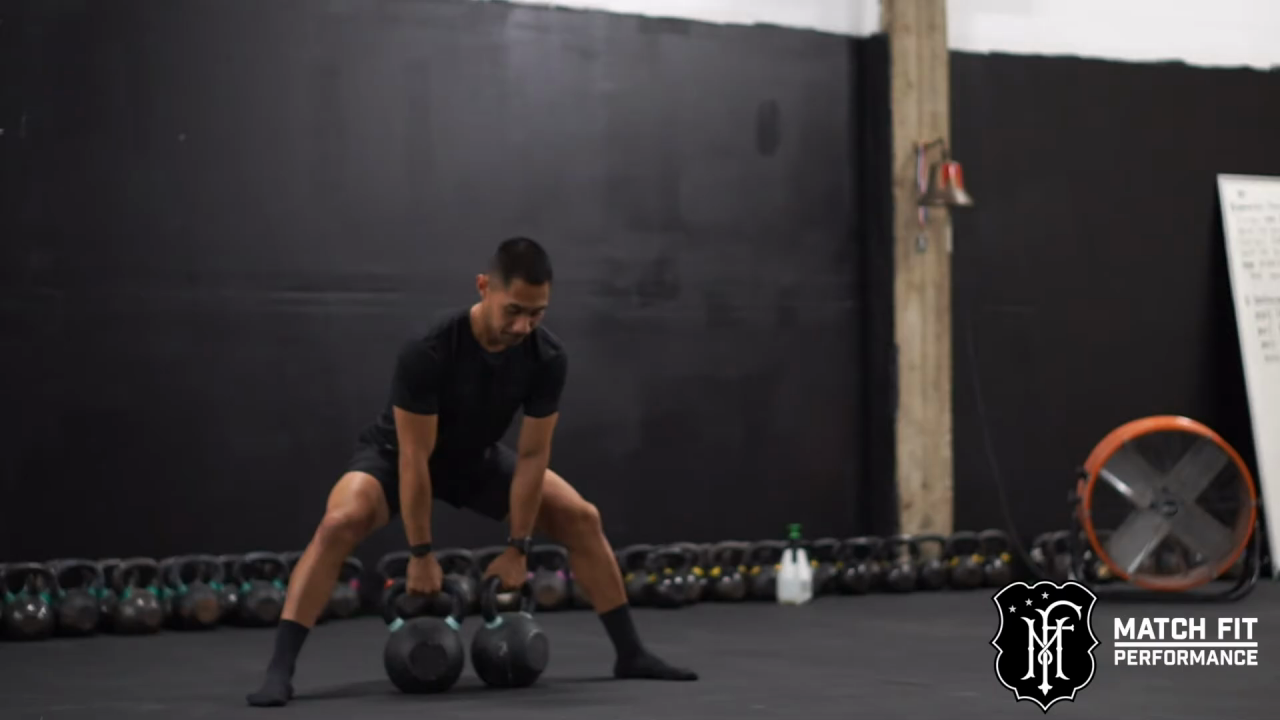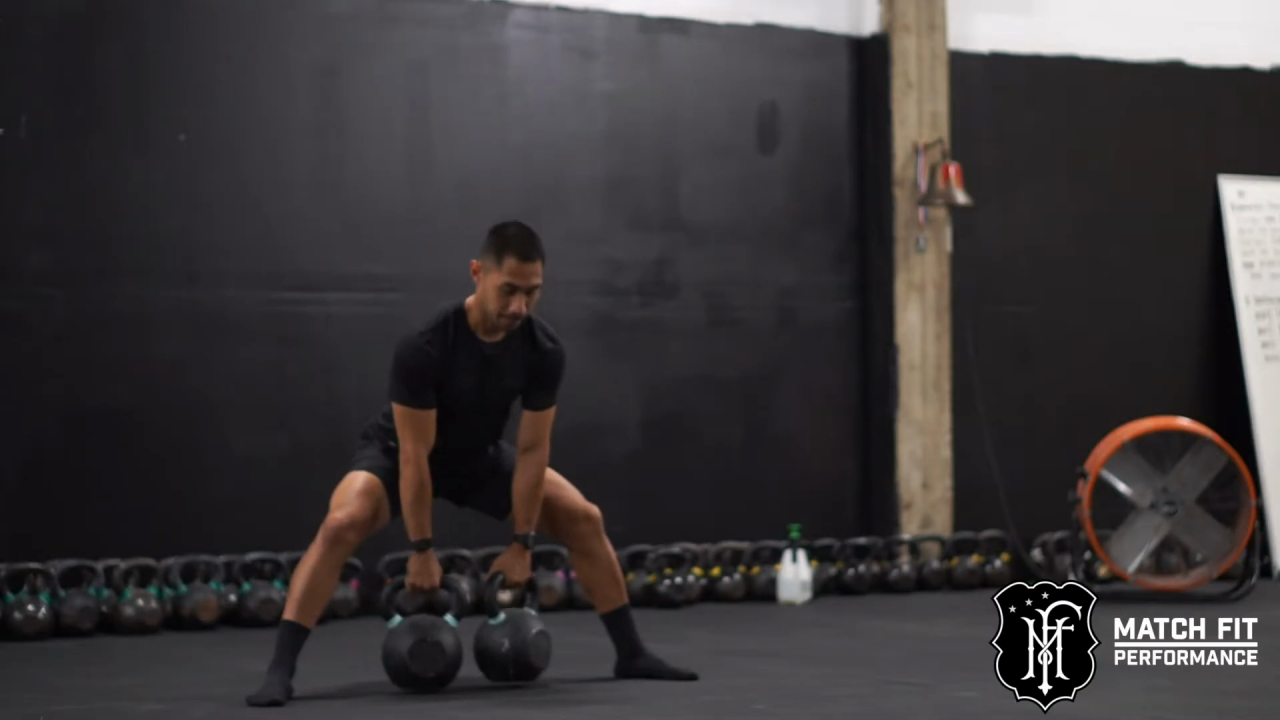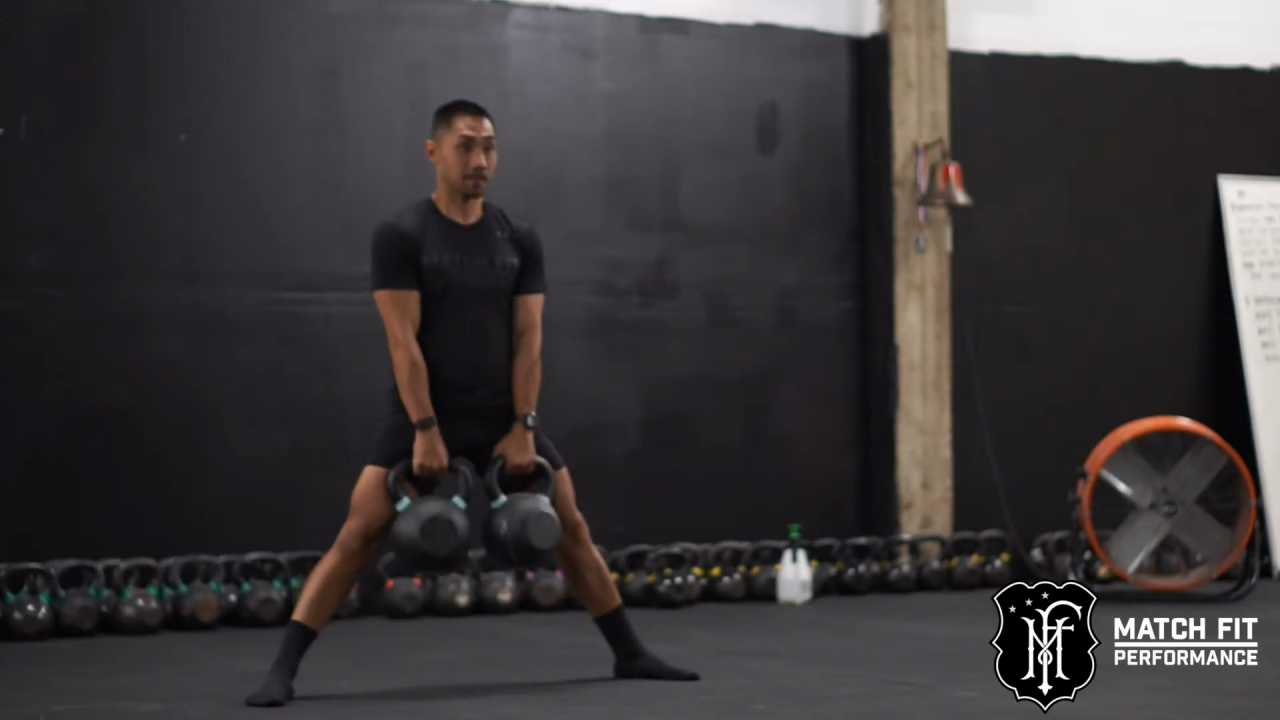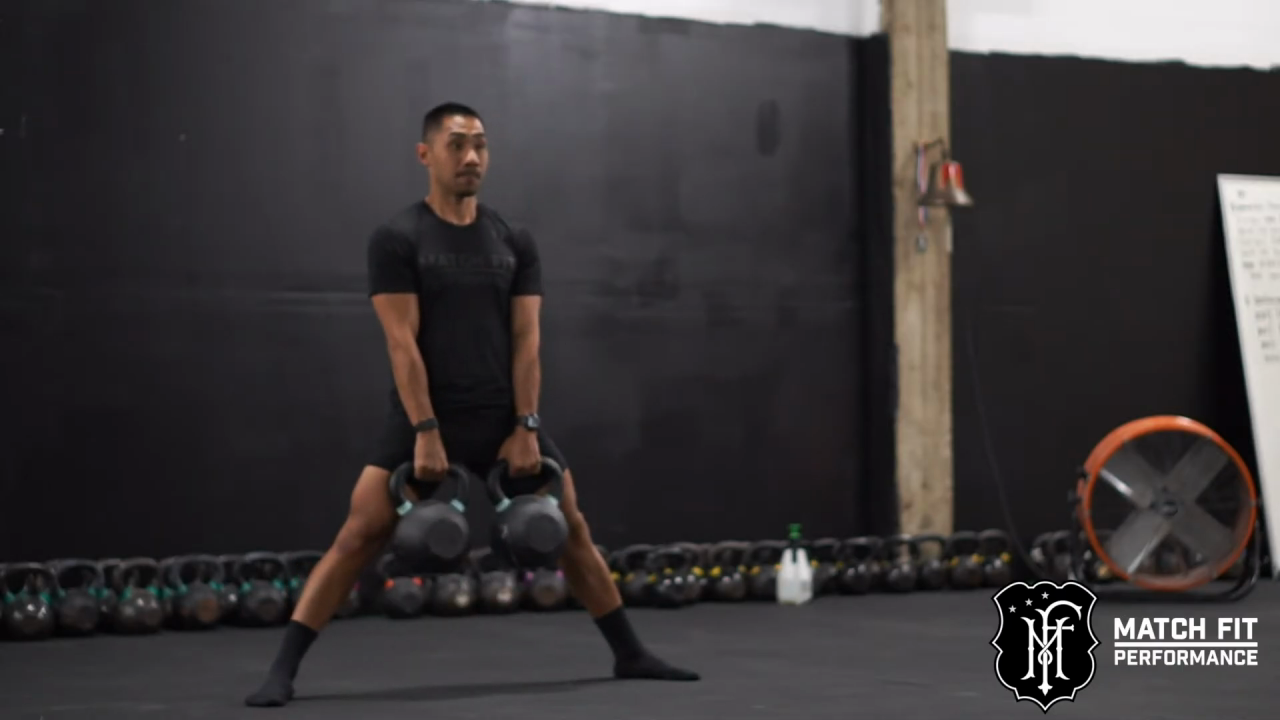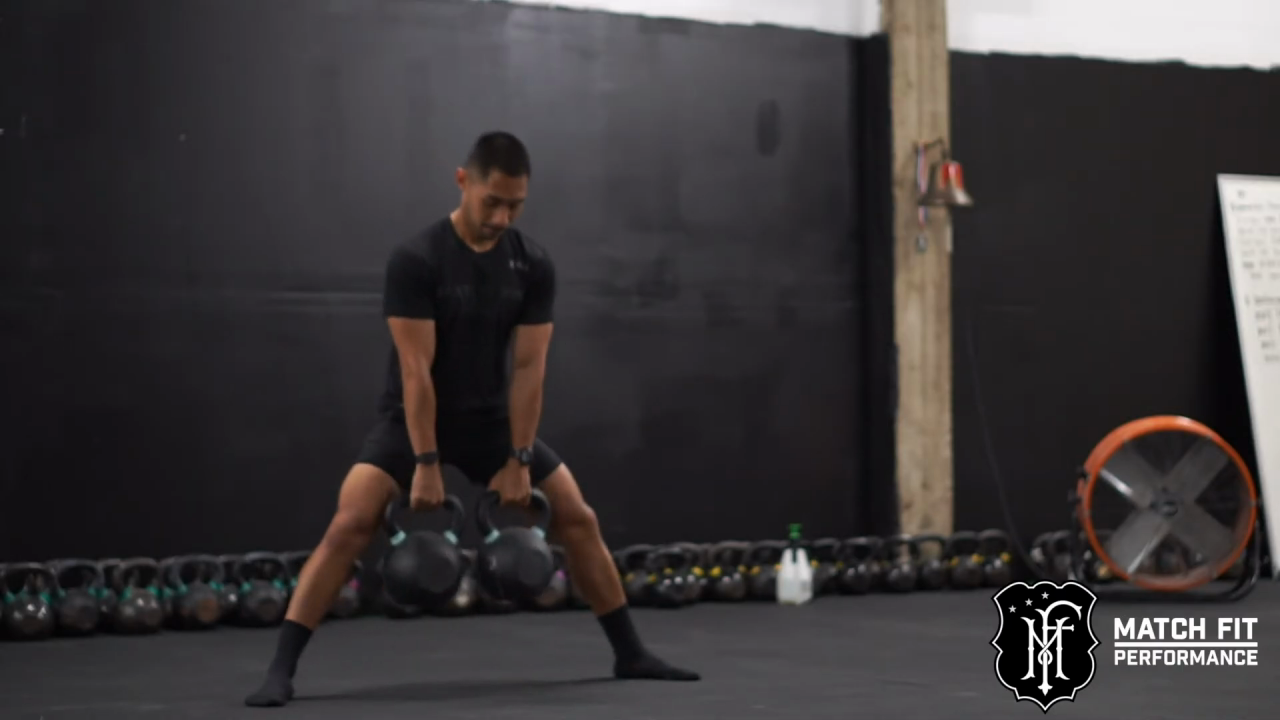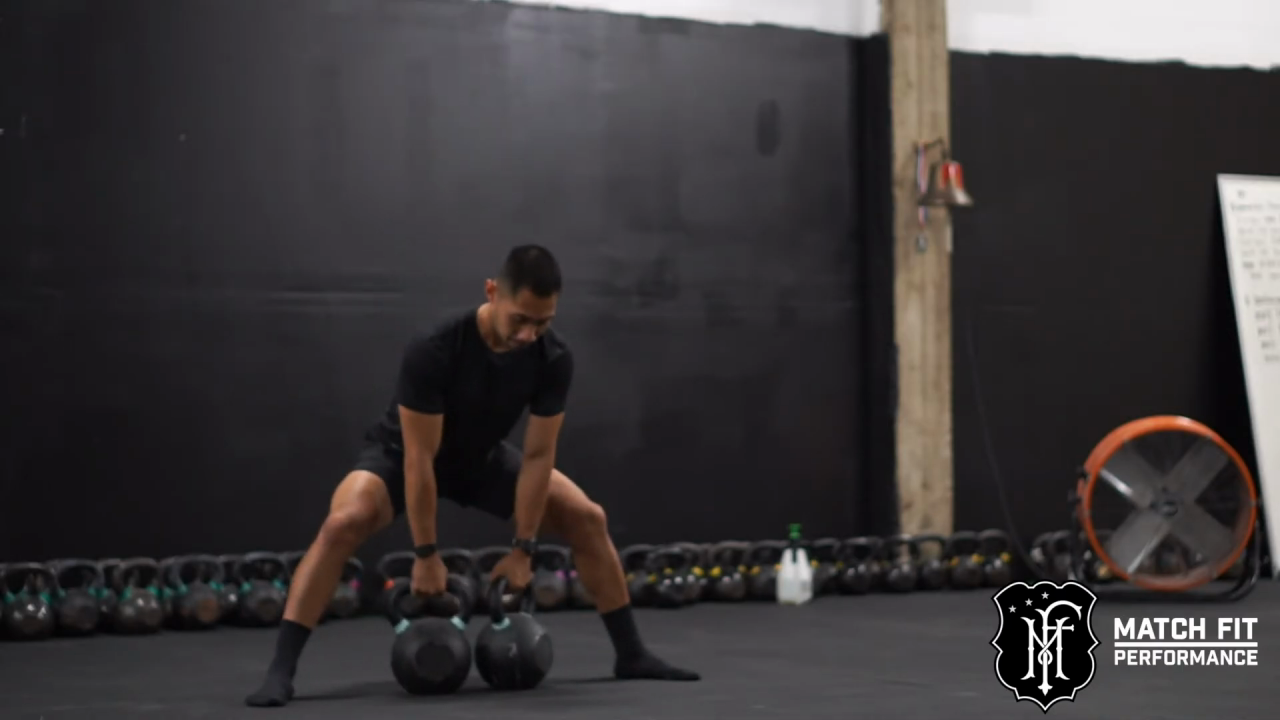
dt=0.7s
person 1, frame 1
left shoulder: (547, 357)
right shoulder: (426, 352)
left elbow: (533, 455)
right elbow: (414, 459)
left wrist: (517, 549)
right wrist: (421, 556)
left hip: (475, 456)
right hip: (396, 453)
left knee: (582, 518)
right knee: (339, 525)
left ankle: (631, 653)
right ankle: (280, 670)
person 1, frame 2
left shoulder: (544, 350)
right shoulder: (423, 347)
left elbow: (532, 450)
right elbow: (414, 456)
left wrist: (521, 545)
right wrist: (422, 551)
left hip: (478, 456)
right hip: (396, 452)
left knee: (585, 519)
right knee: (341, 526)
left ankle: (631, 653)
right ankle: (280, 670)
person 1, frame 3
left shoulder: (520, 239)
right shoulder: (401, 235)
left elbow: (528, 339)
right elbow: (403, 340)
left wrist: (523, 429)
right wrist: (425, 431)
left hip: (501, 418)
right hip: (424, 417)
left knee: (570, 530)
right knee: (358, 537)
left ankle: (630, 654)
right ankle: (282, 671)
person 1, frame 4
left shoulder: (515, 243)
right shoulder: (397, 239)
left elbow: (526, 341)
right elbow: (402, 343)
left wrist: (526, 429)
right wrist: (426, 433)
left hip: (503, 420)
right hip: (425, 419)
left knee: (571, 531)
right knee: (358, 537)
left ankle: (630, 654)
right ankle: (282, 671)
person 1, frame 5
left shoulder: (534, 266)
right shoulder: (416, 260)
left elbow: (528, 367)
right elbow: (416, 370)
left wrist: (519, 461)
right wrist: (426, 464)
left hip: (492, 421)
right hip: (413, 420)
left knee: (579, 521)
right knee: (349, 527)
left ankle: (631, 653)
right ankle: (280, 670)
person 1, frame 6
left shoulder: (554, 359)
right shoulder: (432, 351)
left elbow: (538, 456)
right elbow: (419, 460)
left wrist: (522, 551)
right wrist: (426, 556)
left hip: (483, 457)
right hip: (402, 453)
left knee: (587, 518)
right knee: (344, 524)
left ankle: (631, 654)
right ankle: (281, 670)
